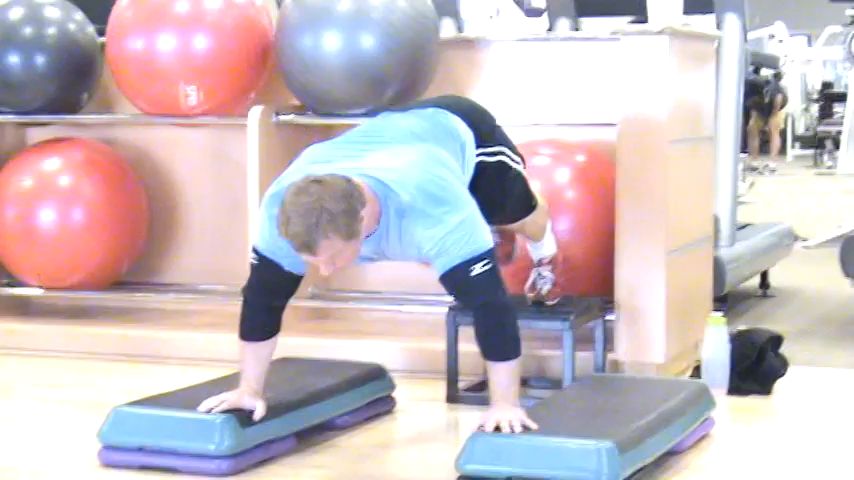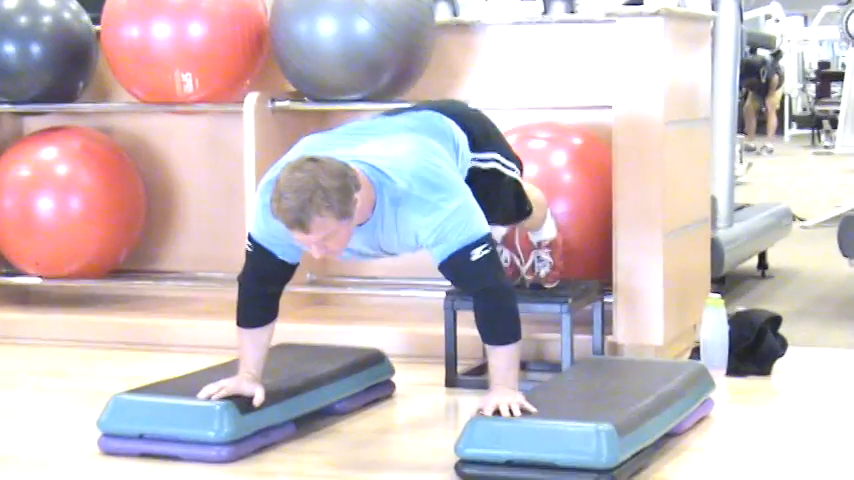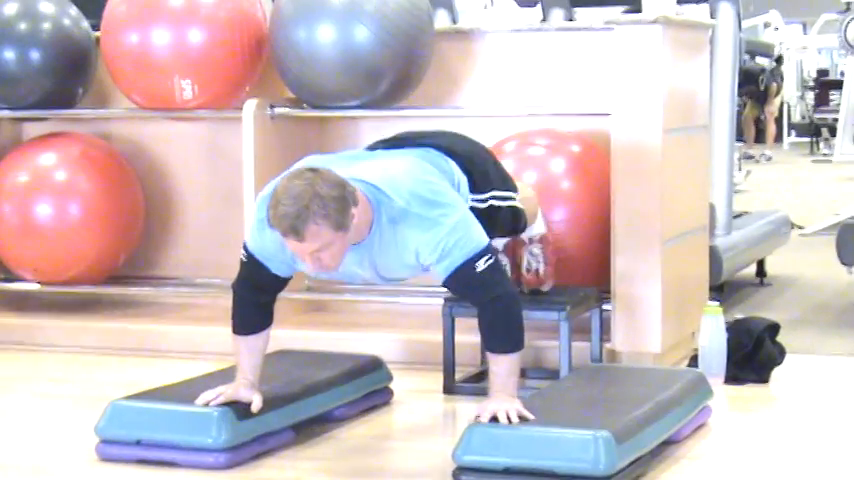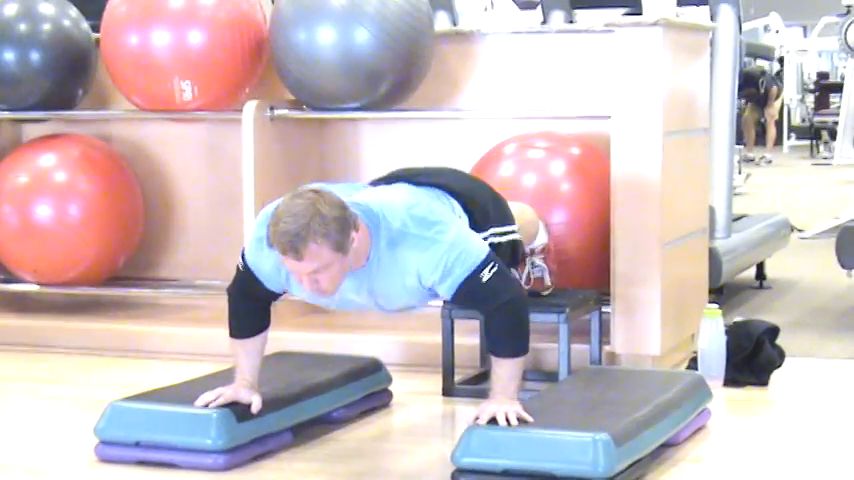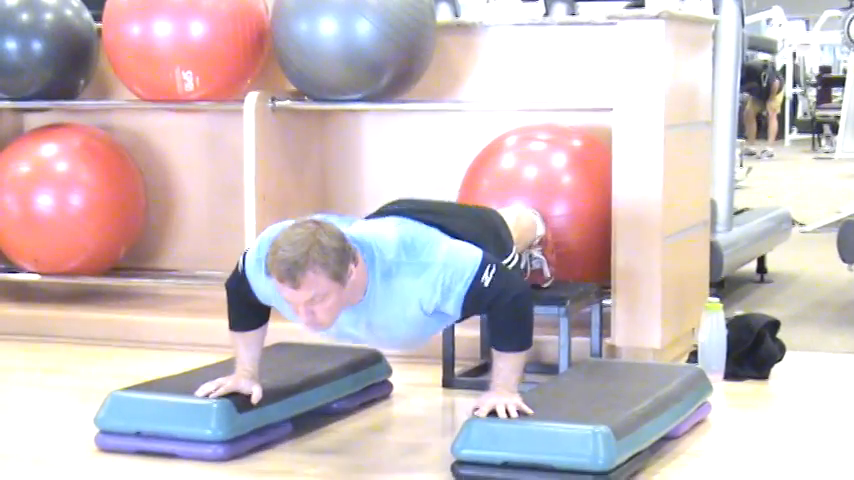
dt=0.2s
person 1, frame 1
left shoulder: (428, 205)
right shoulder: (282, 204)
left elbow: (489, 298)
right elbow: (263, 292)
left wrist: (505, 404)
right wrist: (249, 389)
left hip: (464, 133)
left knee: (520, 212)
left ankle: (544, 257)
right ankle: (480, 232)
person 1, frame 2
left shoulder: (421, 192)
right shoulder: (277, 194)
left elbow: (488, 283)
right elbow: (259, 280)
left wrist: (504, 387)
right wrist: (248, 375)
left hip: (459, 135)
left knee: (517, 208)
left ankle: (544, 239)
right ankle: (496, 243)
person 1, frame 3
left shoulder: (420, 211)
right shoulder: (273, 211)
left elbow: (496, 293)
right elbow: (252, 289)
left wrist: (503, 395)
right wrist: (245, 380)
left hip: (460, 170)
left knee: (512, 215)
left ankle: (536, 236)
right ankle: (498, 251)
person 1, frame 4
left shoulder: (419, 237)
right shoulder: (271, 232)
left elbow: (507, 300)
right elbow: (246, 294)
left wrist: (503, 396)
right wrist: (245, 380)
left hip: (463, 208)
person 1, frame 5
left shoulder: (415, 266)
right shoulder: (273, 253)
left elbow: (513, 295)
right elbow: (240, 289)
left wrist: (504, 388)
right wrist: (246, 372)
left hip: (459, 244)
left knee: (501, 232)
left ankle: (530, 222)
right ankle: (510, 217)
